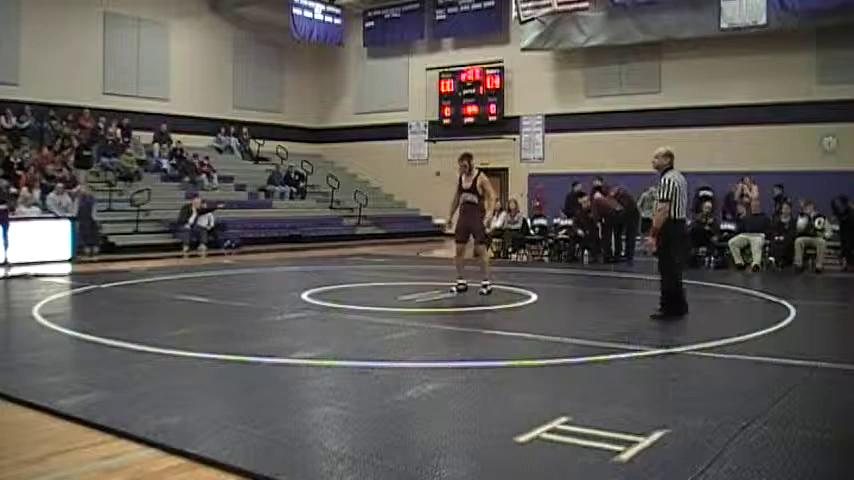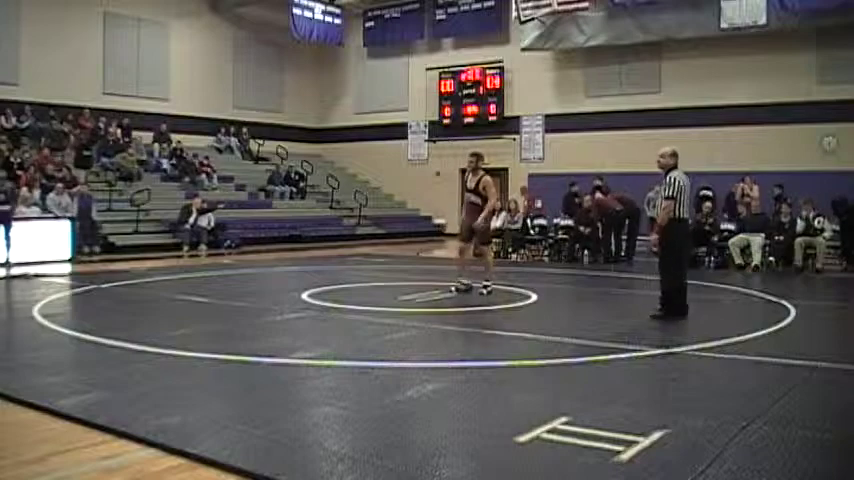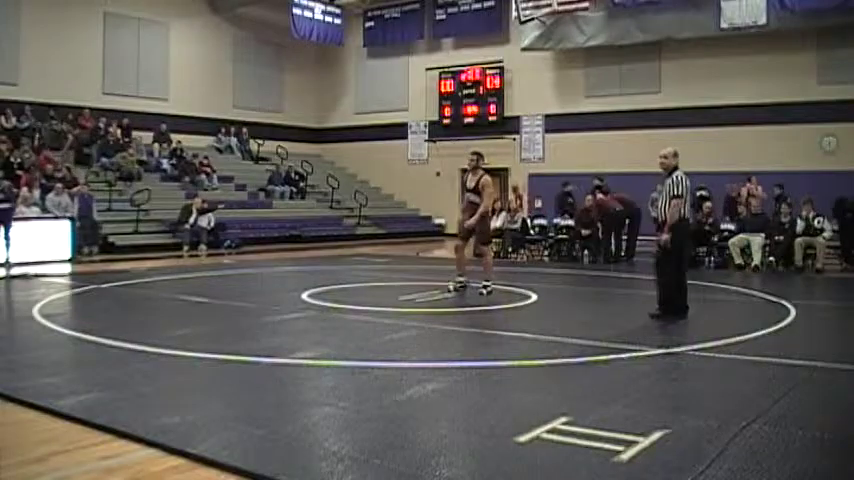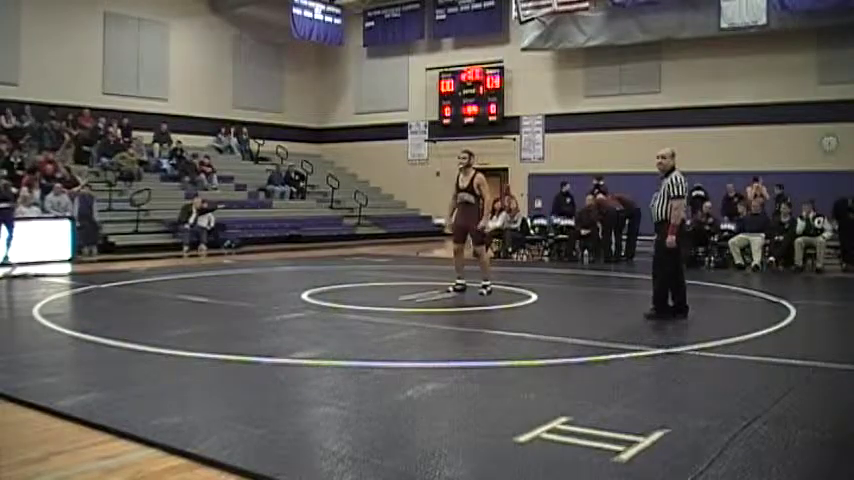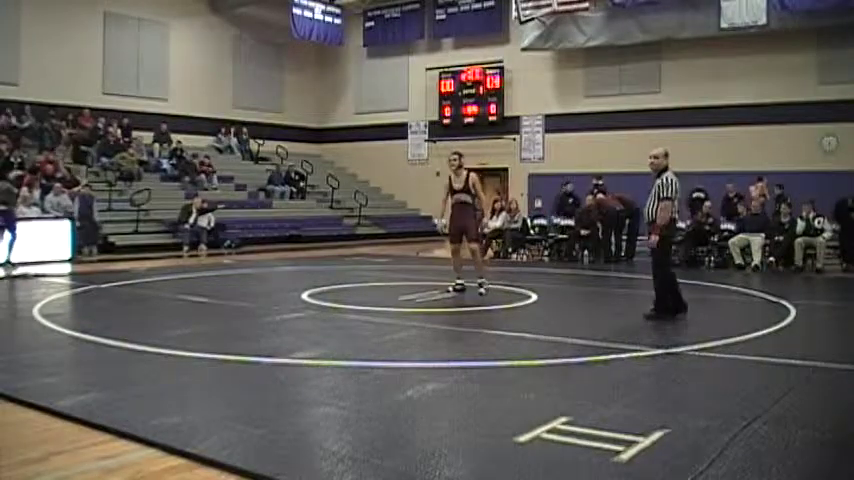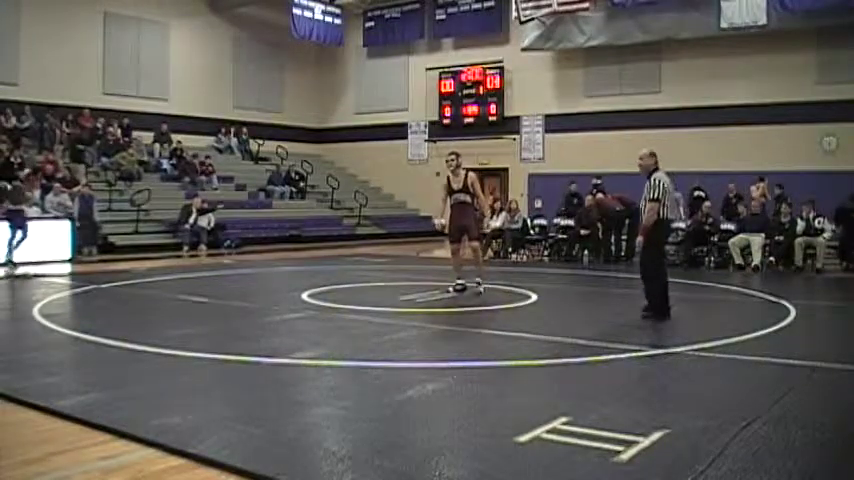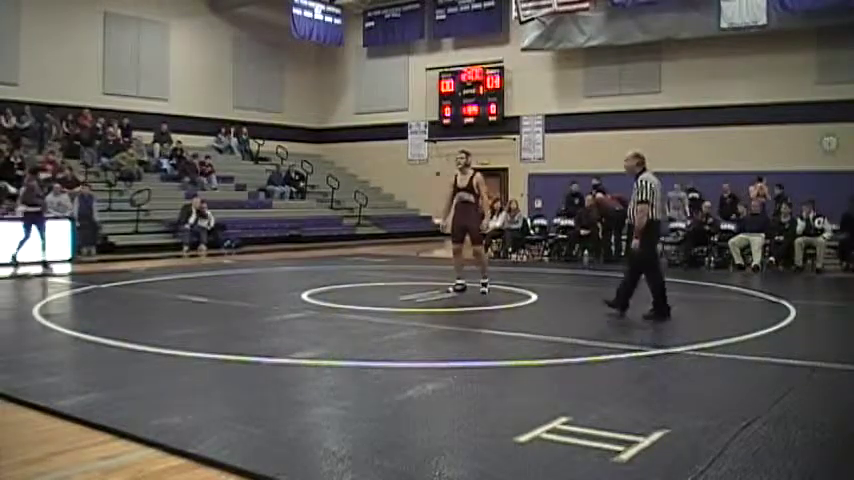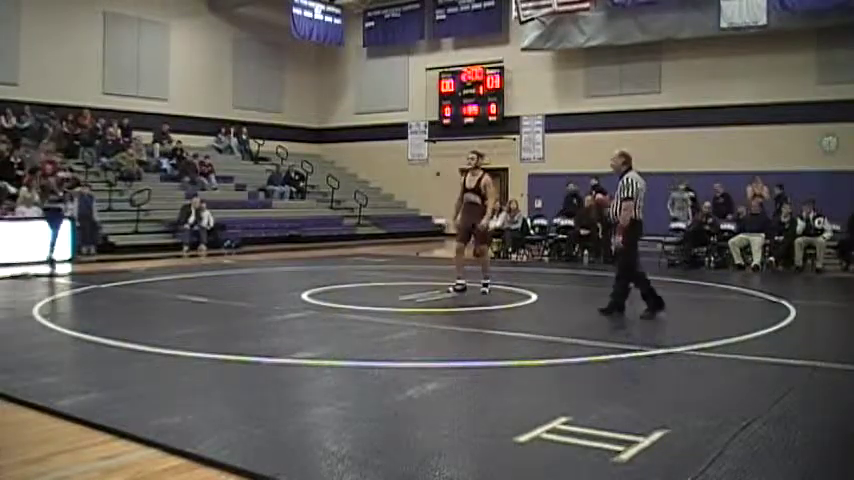
dt=0.3s
person 1, frame 1
left shoulder: (667, 179)
right shoulder: (678, 176)
left elbow: (662, 210)
left wrist: (652, 234)
left hip: (669, 228)
right hip: (679, 226)
left knee: (667, 269)
right knee: (674, 268)
left ankle: (669, 309)
right ankle: (678, 306)
person 1, frame 2
left shoulder: (671, 178)
right shoulder: (680, 176)
left elbow: (667, 208)
left wrist: (656, 232)
left hip: (672, 228)
right hip: (682, 227)
left knee: (668, 269)
right knee: (678, 269)
left ankle: (669, 309)
right ankle: (680, 308)
person 1, frame 3
left shoulder: (676, 177)
right shoulder: (671, 178)
left elbow: (676, 207)
left wrist: (666, 231)
left hip: (674, 229)
right hip: (678, 230)
left knee: (664, 267)
right knee: (678, 270)
left ankle: (667, 308)
right ankle: (679, 308)
person 1, frame 4
left shoulder: (675, 178)
right shoulder: (666, 179)
left elbow: (677, 208)
left wrist: (671, 233)
left hip: (669, 229)
right hip: (667, 229)
left knee: (661, 269)
right knee: (674, 270)
left ankle: (661, 308)
right ankle: (679, 307)
person 1, frame 5
left shoulder: (666, 179)
right shoulder: (662, 178)
left elbow: (665, 209)
left wrist: (655, 233)
left hip: (661, 229)
right hip: (660, 229)
left knee: (660, 269)
right knee: (664, 268)
left ankle: (663, 309)
right ankle: (677, 305)
person 1, frame 6
left shoulder: (655, 180)
right shoulder: (657, 177)
left elbow: (652, 210)
left wrist: (642, 233)
left hip: (656, 228)
right hip: (656, 227)
left knee: (655, 268)
right knee: (648, 266)
left ankle: (660, 309)
right ankle: (654, 303)
person 1, frame 7
left shoulder: (643, 181)
right shoulder: (647, 179)
left elbow: (643, 211)
left wrist: (637, 237)
left hip: (646, 230)
right hip: (647, 229)
left knee: (651, 270)
right knee: (633, 267)
left ankle: (661, 309)
right ankle: (620, 301)
person 1, frame 8
left shoulder: (628, 179)
right shoulder: (630, 178)
left elbow: (627, 209)
left wrist: (620, 234)
left hip: (628, 228)
right hip: (629, 228)
left knee: (629, 269)
right knee: (623, 268)
left ankle: (654, 303)
right ankle: (616, 304)
person 2, frame 1
left shoulder: (481, 178)
right shoulder: (460, 178)
left elbow: (492, 196)
left wrist: (489, 214)
right wrist: (450, 215)
left hip: (477, 217)
right hip: (463, 217)
left knee: (480, 249)
right knee: (459, 249)
left ankle: (487, 283)
right ankle: (461, 282)
person 2, frame 2
left shoulder: (486, 179)
right shoulder: (467, 175)
left elbow: (493, 200)
left wrist: (482, 218)
right wrist: (463, 214)
left hip: (481, 219)
right hip: (468, 217)
left knee: (484, 250)
right knee: (462, 248)
left ankle: (488, 283)
right ankle: (464, 282)
person 2, frame 3
left shoulder: (485, 179)
right shoulder: (467, 176)
left elbow: (487, 202)
left wrist: (474, 218)
right wrist: (463, 214)
left hip: (480, 218)
right hip: (467, 216)
left knee: (484, 250)
right knee: (458, 246)
left ankle: (488, 284)
right ankle: (461, 279)
person 2, frame 4
left shoulder: (478, 177)
right shoulder: (458, 177)
left elbow: (487, 198)
left wrist: (485, 219)
right wrist: (449, 217)
left hip: (474, 217)
right hip: (459, 217)
left knee: (480, 250)
right knee: (457, 249)
left ankle: (487, 283)
right ankle: (460, 282)
person 2, frame 5
left shoulder: (472, 177)
right shoulder: (449, 179)
left elbow: (481, 197)
right elbow: (444, 200)
right wrist: (440, 219)
left hip: (470, 215)
right hip: (455, 216)
left knee: (474, 248)
right knee: (454, 249)
left ankle: (481, 280)
right ankle: (459, 282)
person 2, frame 6
left shoulder: (470, 176)
right shoulder: (447, 180)
left elbow: (480, 196)
right elbow: (444, 200)
left wrist: (486, 215)
right wrist: (440, 218)
left hip: (470, 214)
right hip: (454, 216)
left knee: (475, 246)
right knee: (454, 249)
left ankle: (479, 279)
right ankle: (459, 282)
person 2, frame 7
left shoulder: (477, 177)
right shoulder: (455, 178)
left elbow: (484, 199)
right elbow: (450, 199)
left wrist: (485, 218)
right wrist: (444, 218)
left hip: (473, 216)
right hip: (458, 216)
left knee: (478, 250)
right knee: (456, 249)
left ankle: (485, 280)
right ankle: (460, 282)
person 2, frame 8
left shoulder: (485, 179)
right shoulder: (465, 177)
left elbow: (491, 200)
left wrist: (486, 218)
right wrist: (455, 217)
left hip: (479, 217)
right hip: (465, 216)
left knee: (483, 250)
right knee: (459, 248)
left ankle: (486, 282)
right ankle: (460, 282)
